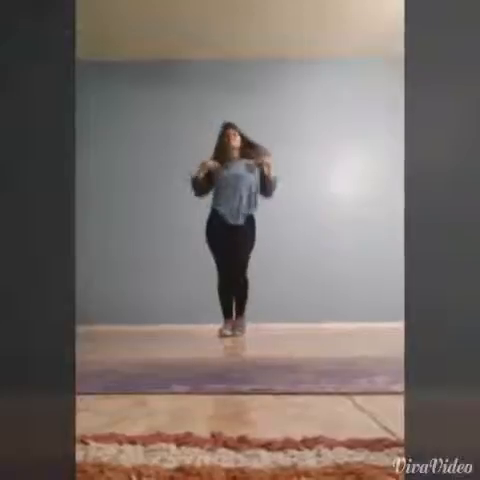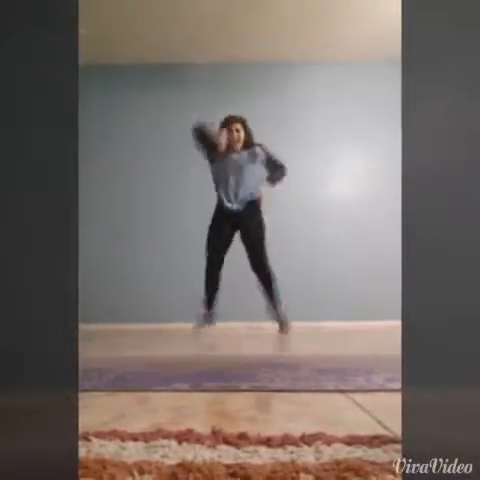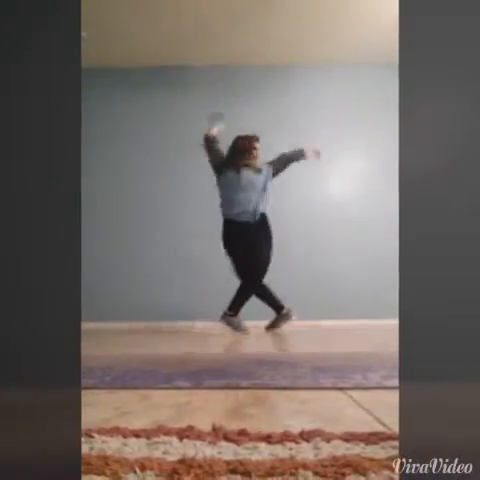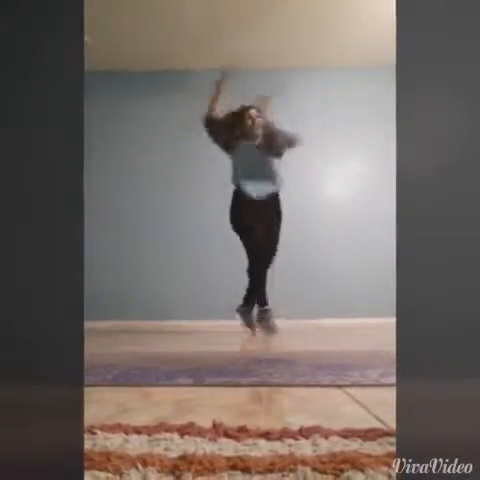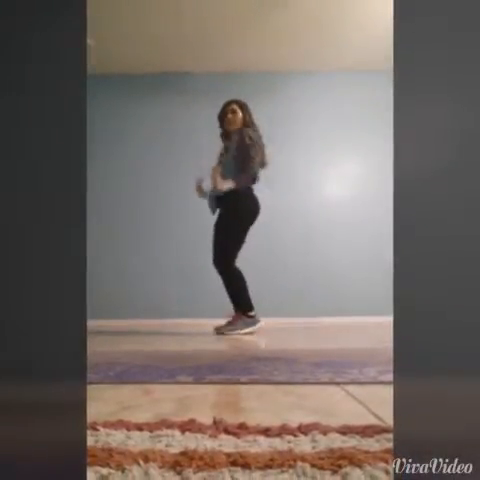
dt=1s
person 1, frame 1
left shoulder: (254, 163)
right shoulder: (215, 166)
left elbow: (268, 192)
right elbow: (199, 191)
left wrist: (267, 170)
right wrist: (201, 171)
left hip: (244, 223)
right hip: (218, 222)
left knee: (239, 270)
right knee: (224, 271)
left ankle: (240, 317)
right ankle: (227, 319)
person 1, frame 2
left shoulder: (258, 152)
right shoulder: (217, 153)
left elbow: (280, 169)
right elbow: (198, 131)
left wrist: (266, 183)
right wrist: (216, 135)
left hip: (250, 213)
right hip: (224, 214)
left knee: (259, 262)
right knee: (214, 262)
left ankle: (277, 310)
right ankle: (208, 311)
person 1, frame 3
left shoulder: (264, 171)
right shoulder: (224, 169)
left elbow: (286, 157)
right elbow: (209, 140)
left wrist: (307, 152)
right wrist: (215, 131)
left hip: (259, 228)
right hip: (234, 228)
left knee: (254, 276)
right knee: (249, 277)
left ankle: (231, 314)
right ankle: (281, 311)
person 1, frame 4
left shoulder: (269, 145)
right shoulder: (234, 145)
left elbow: (285, 142)
right elbow: (211, 122)
left wrist: (267, 122)
right wrist: (217, 91)
left hip: (270, 203)
right hip: (244, 203)
left knee: (266, 255)
right knee: (258, 254)
left ankle: (248, 307)
right ankle: (263, 310)
person 1, frame 5
left shoulder: (247, 136)
right shoulder: (230, 143)
left elbow: (250, 174)
left wrist: (227, 184)
right wrist: (208, 191)
left hip: (240, 203)
right hip: (230, 205)
left knee: (224, 260)
right knee: (222, 261)
left ankle: (249, 315)
right ankle: (241, 314)
